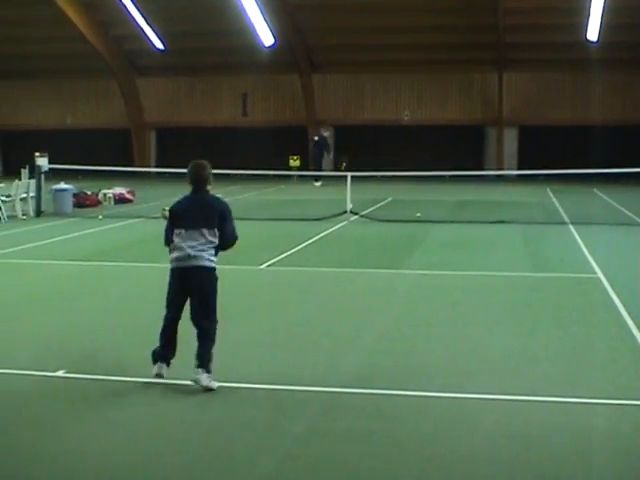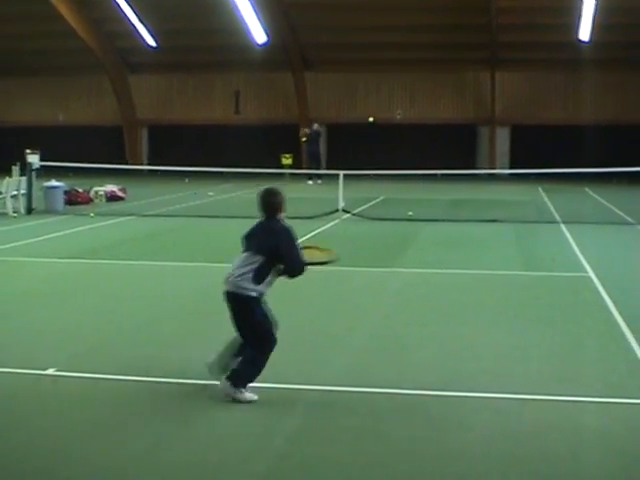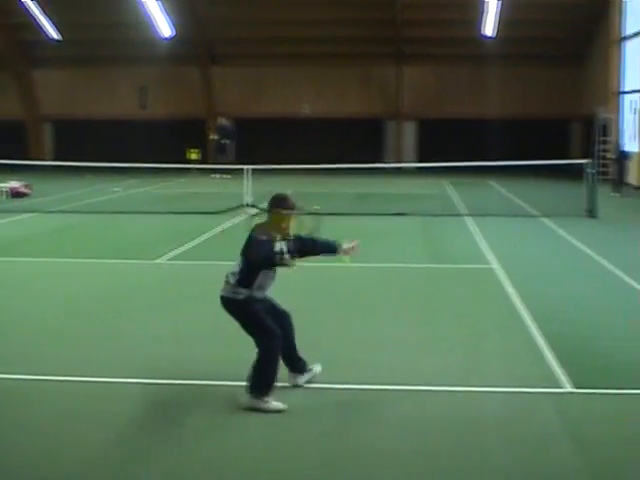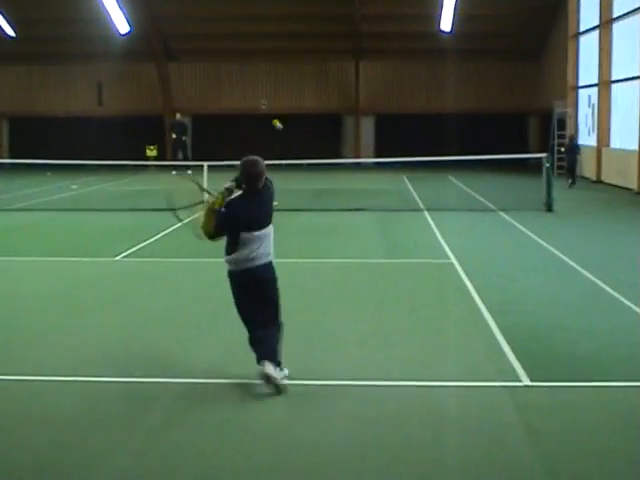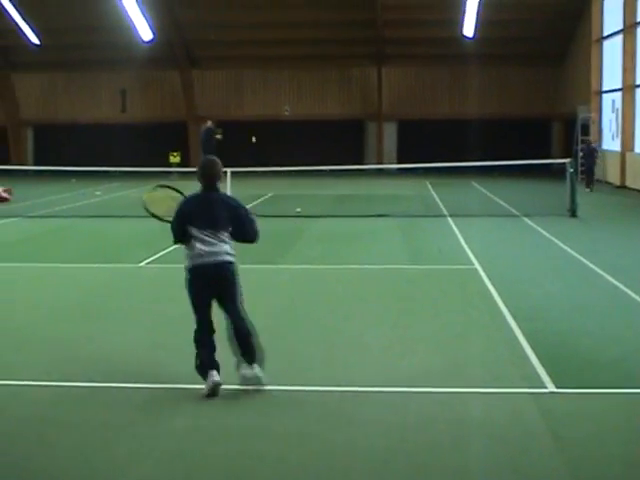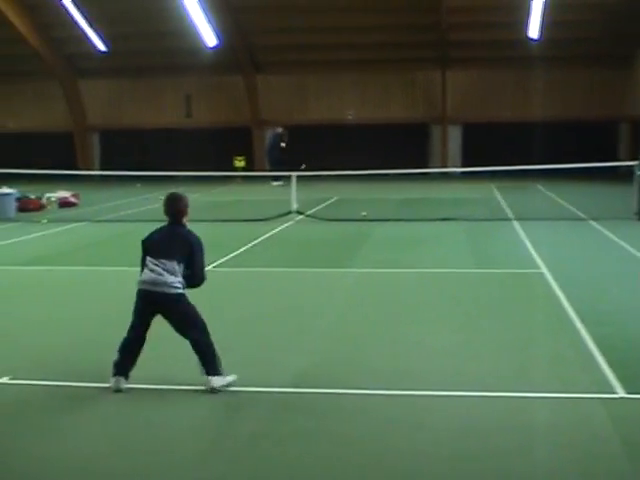
dt=0.5s
person 1, frame 1
left shoulder: (177, 207)
right shoulder: (219, 206)
left elbow: (168, 239)
right elbow: (230, 239)
left hip: (178, 267)
right hip: (203, 268)
left knee: (171, 315)
right knee: (206, 320)
left ankle: (161, 362)
right ankle: (202, 371)
person 1, frame 2
left shoulder: (254, 231)
right shoulder: (282, 232)
right elbow: (295, 267)
left wrist: (278, 267)
right wrist: (284, 268)
left hip: (236, 288)
right hip: (244, 293)
left knee: (265, 327)
right knee: (265, 341)
left ankle: (225, 362)
right ankle: (234, 384)
person 1, frame 3
left shoulder: (287, 238)
right shoulder: (260, 236)
left elbow: (309, 244)
right elbow: (253, 257)
left wrist: (338, 247)
right wrist: (276, 257)
left hip: (254, 294)
right hip: (237, 297)
left knee: (283, 323)
right knee: (272, 339)
left ankle: (299, 370)
right ankle: (257, 395)
person 1, frame 4
left shoulder: (233, 208)
right shoulder: (267, 192)
left elbow: (212, 233)
right elbow: (263, 184)
left wrist: (214, 207)
right wrist: (237, 186)
left hip: (237, 270)
right hip: (263, 267)
left knee: (254, 320)
right knee: (271, 320)
left ankle: (269, 363)
right ankle: (270, 364)
person 1, frame 5
left shoulder: (187, 205)
right shoulder: (231, 204)
left elbow: (178, 237)
right elbow: (251, 235)
left hip: (196, 268)
right hip: (223, 265)
left knee: (203, 324)
right knee: (237, 317)
left ankle: (210, 373)
right ankle: (250, 364)
person 1, frame 6
left shoulder: (151, 237)
right shoulder: (192, 240)
left elbow: (144, 266)
right elbow: (196, 277)
right wrist: (185, 282)
left hip: (145, 291)
right hip: (172, 294)
left knee: (135, 335)
right knee: (198, 332)
left ankle: (119, 376)
right ankle: (214, 375)
